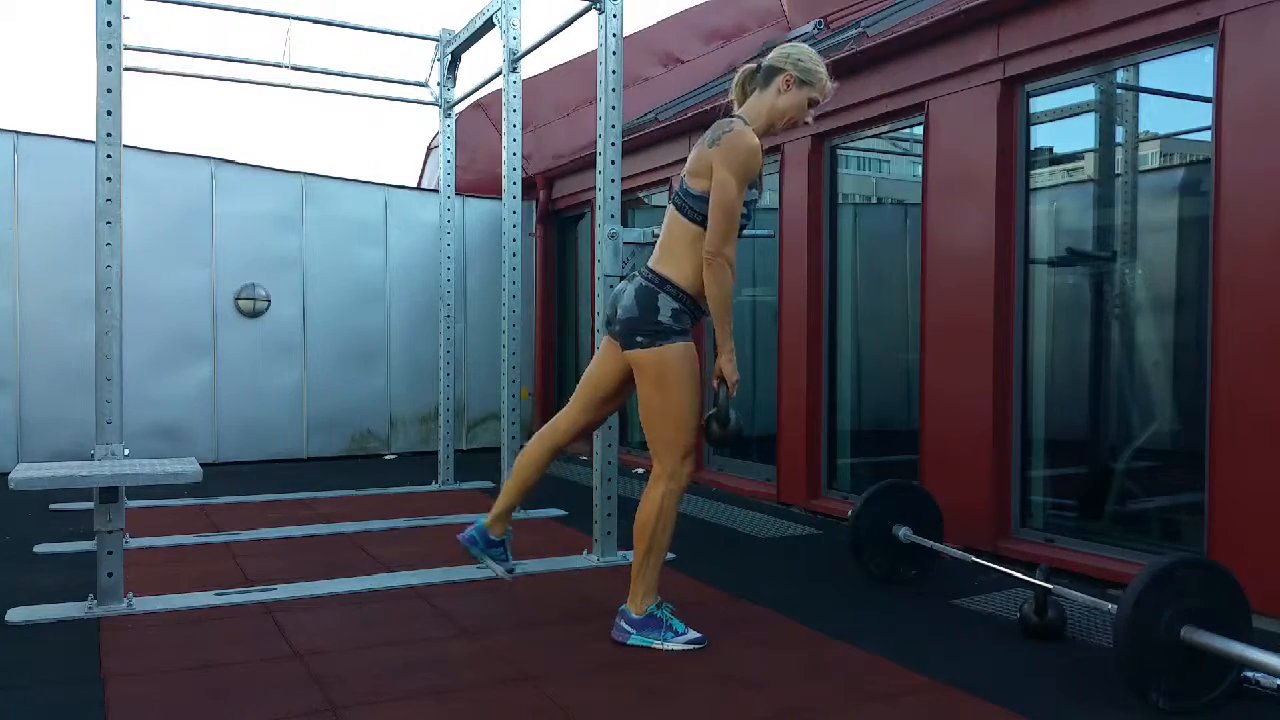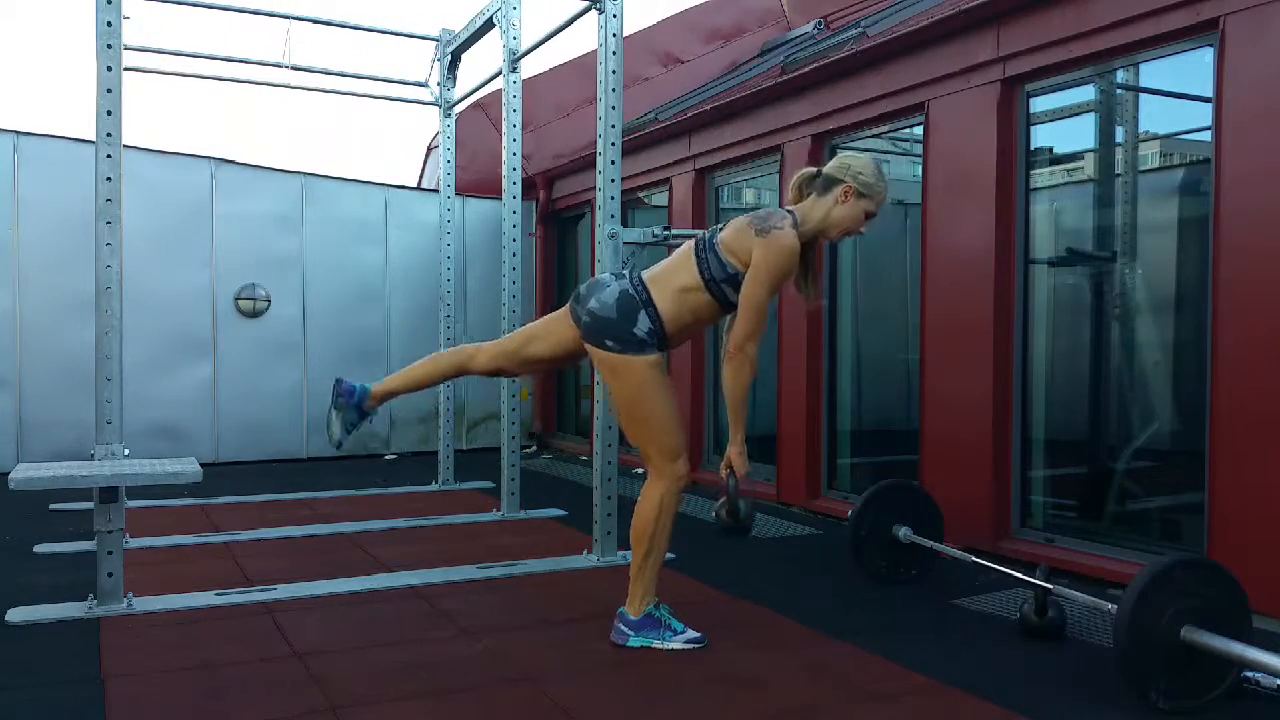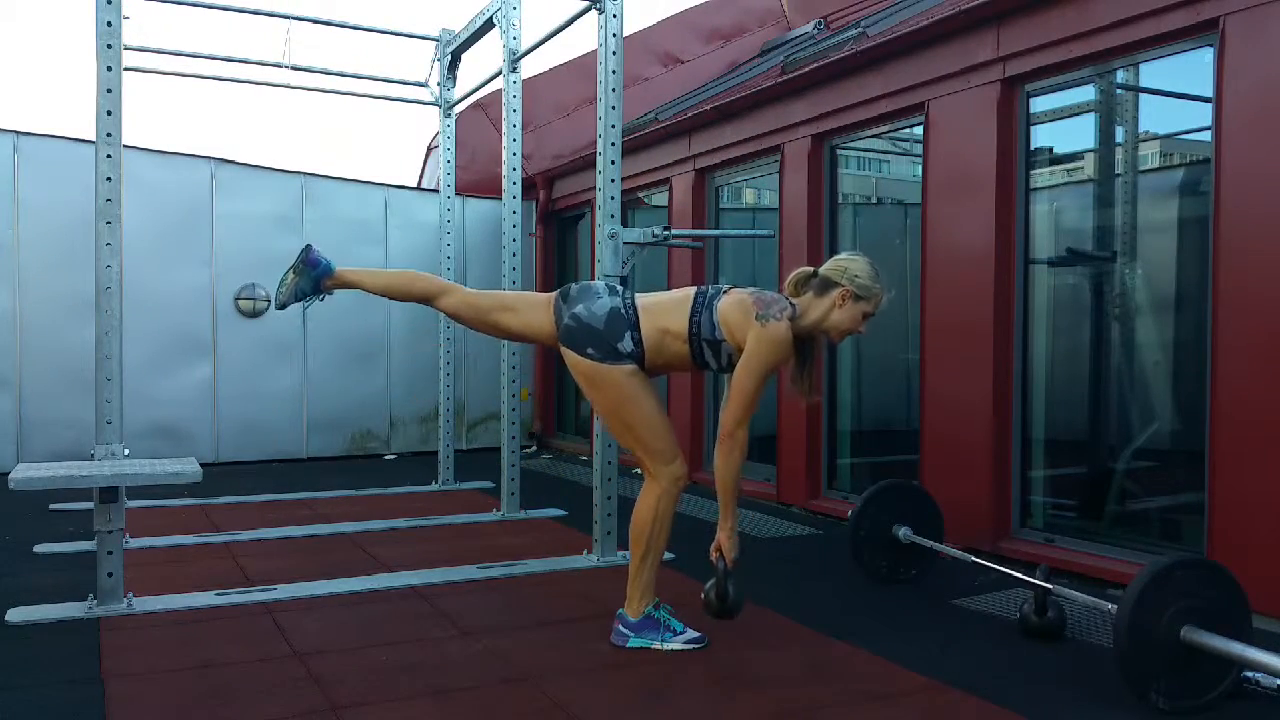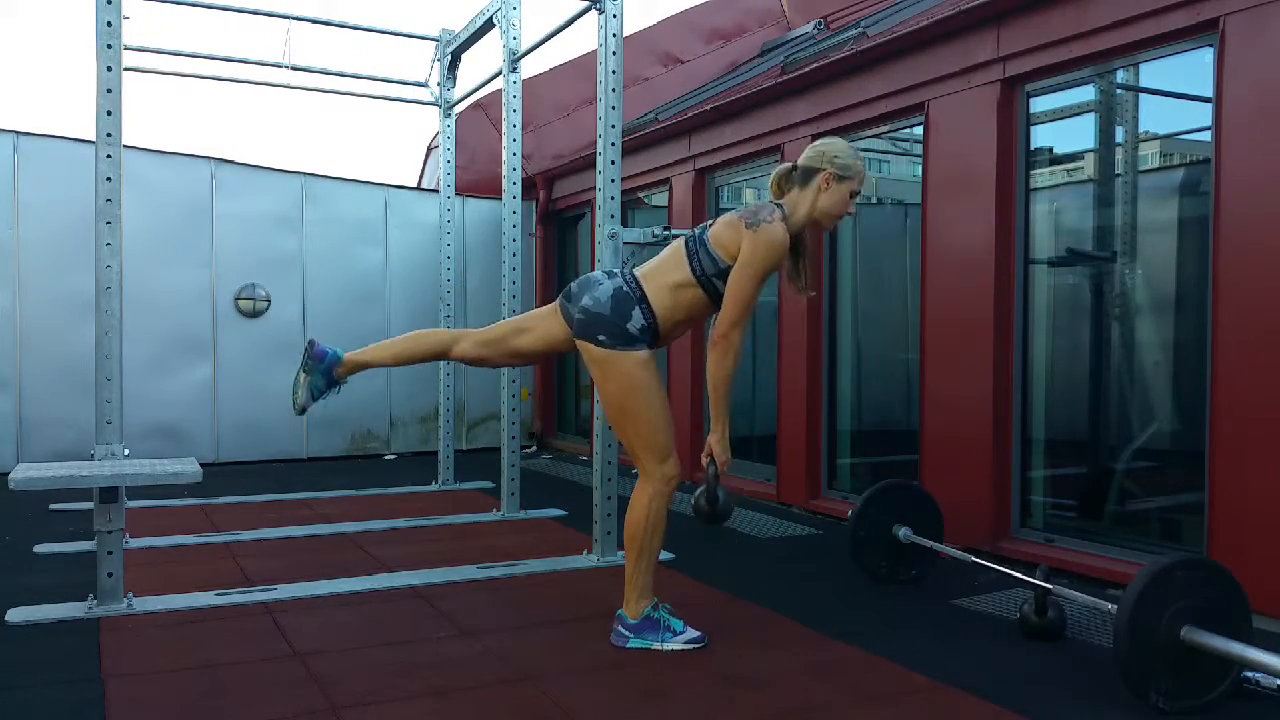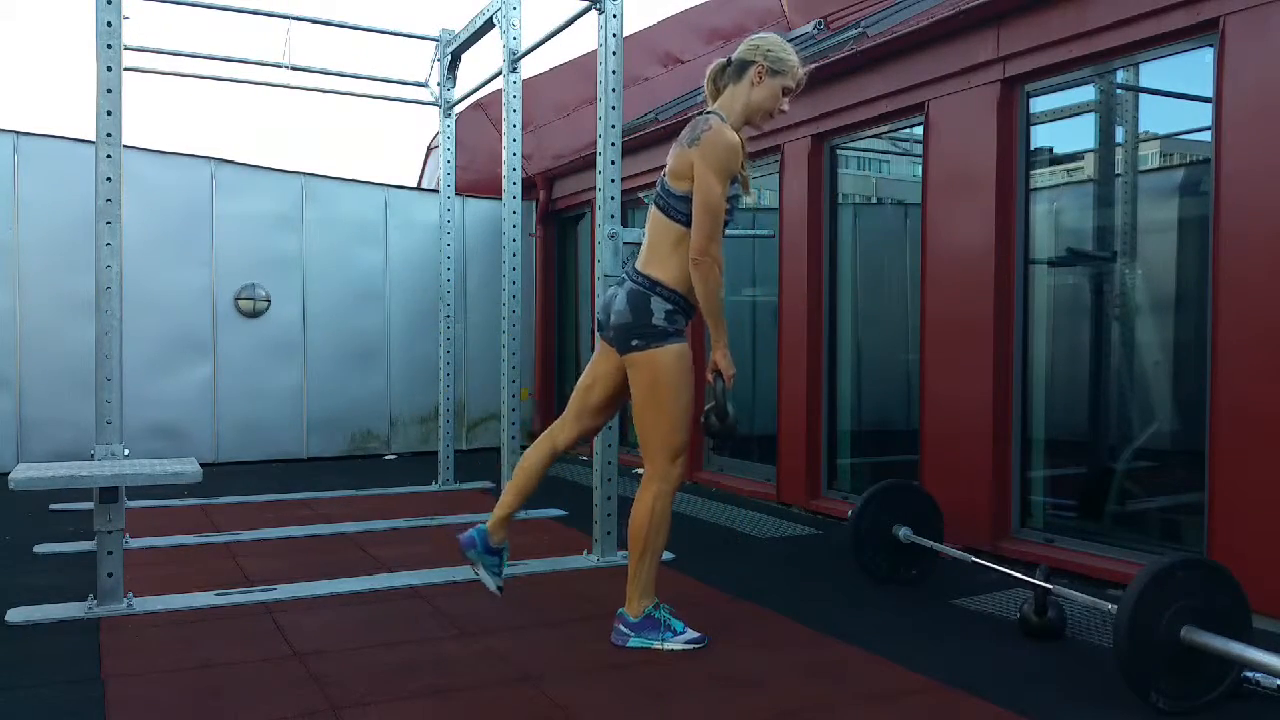
dt=0.7s
person 1, frame 1
left shoulder: (732, 137)
right shoulder: (741, 141)
right elbow: (716, 257)
left wrist: (718, 346)
right wrist: (726, 351)
left hip: (640, 300)
right hip: (660, 311)
left knee: (570, 423)
right knee: (674, 468)
left ankle: (493, 528)
right ankle: (640, 614)
person 1, frame 2
left shoulder: (778, 228)
right shoulder: (782, 239)
left elbow: (736, 341)
right elbow: (739, 350)
left wrist: (734, 437)
right wrist: (737, 442)
left hip: (609, 301)
right hip: (626, 323)
left knee: (486, 358)
right knee: (670, 470)
left ankle: (365, 396)
right ankle: (637, 615)
person 1, frame 3
left shoulder: (775, 314)
right shoulder: (777, 328)
left elbow: (731, 427)
right elbow: (731, 433)
right wrist: (728, 523)
left hip: (590, 307)
right hip: (601, 334)
left knee: (452, 296)
right knee: (667, 473)
left ankle: (325, 273)
right ankle: (637, 617)
person 1, frame 4
left shoulder: (766, 223)
right shoulder: (772, 233)
left elbow: (718, 328)
right elbow: (725, 337)
right wrist: (719, 429)
left hip: (600, 299)
right hip: (616, 320)
left knee: (464, 343)
right knee: (661, 472)
left ankle: (335, 364)
right ankle: (636, 618)
person 1, frame 5
left shoulder: (702, 131)
right shoulder: (722, 138)
right elbow: (703, 254)
left wrist: (707, 339)
right wrist: (721, 345)
left hip: (631, 301)
right hip: (655, 312)
left knee: (570, 428)
right knee: (665, 471)
left ankle: (490, 535)
right ankle: (637, 617)
